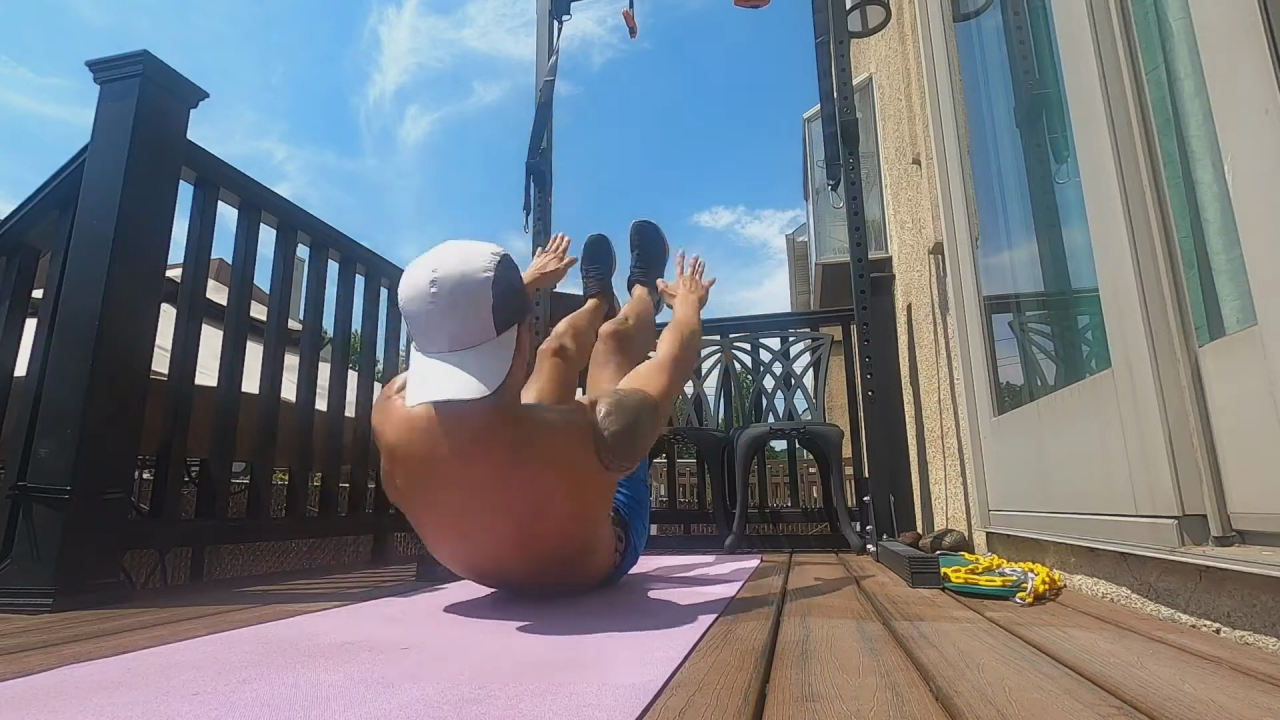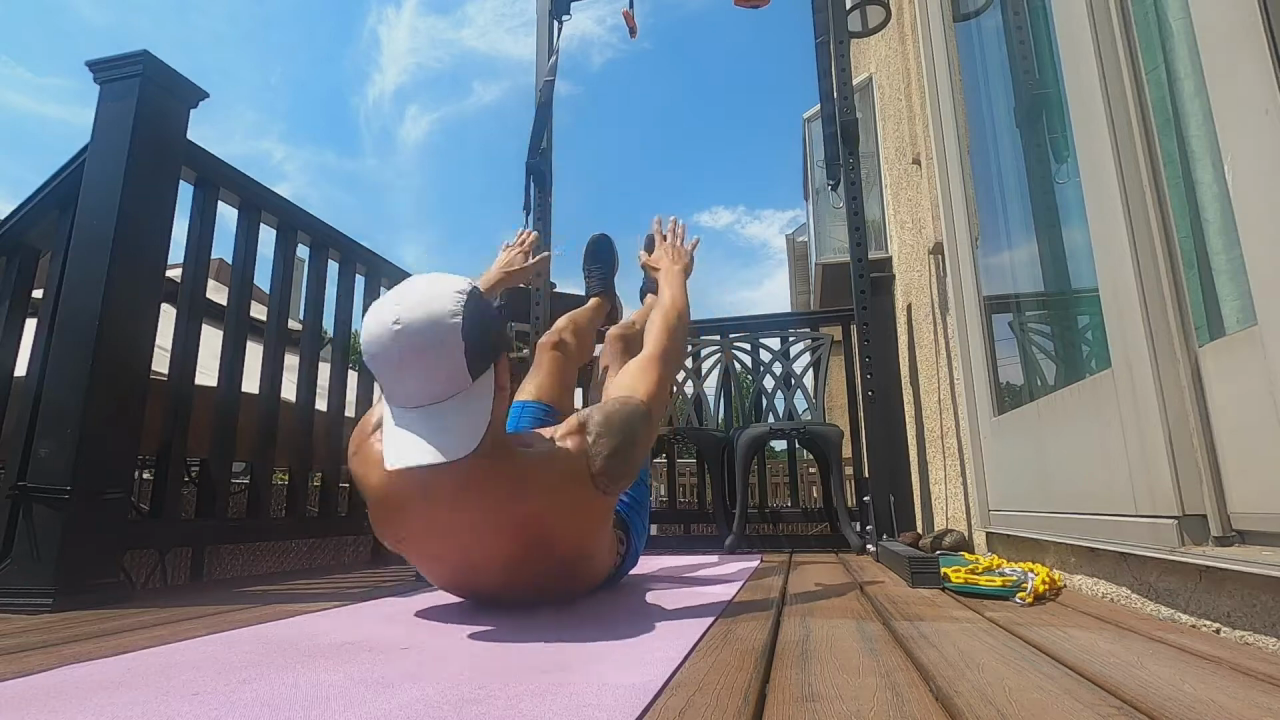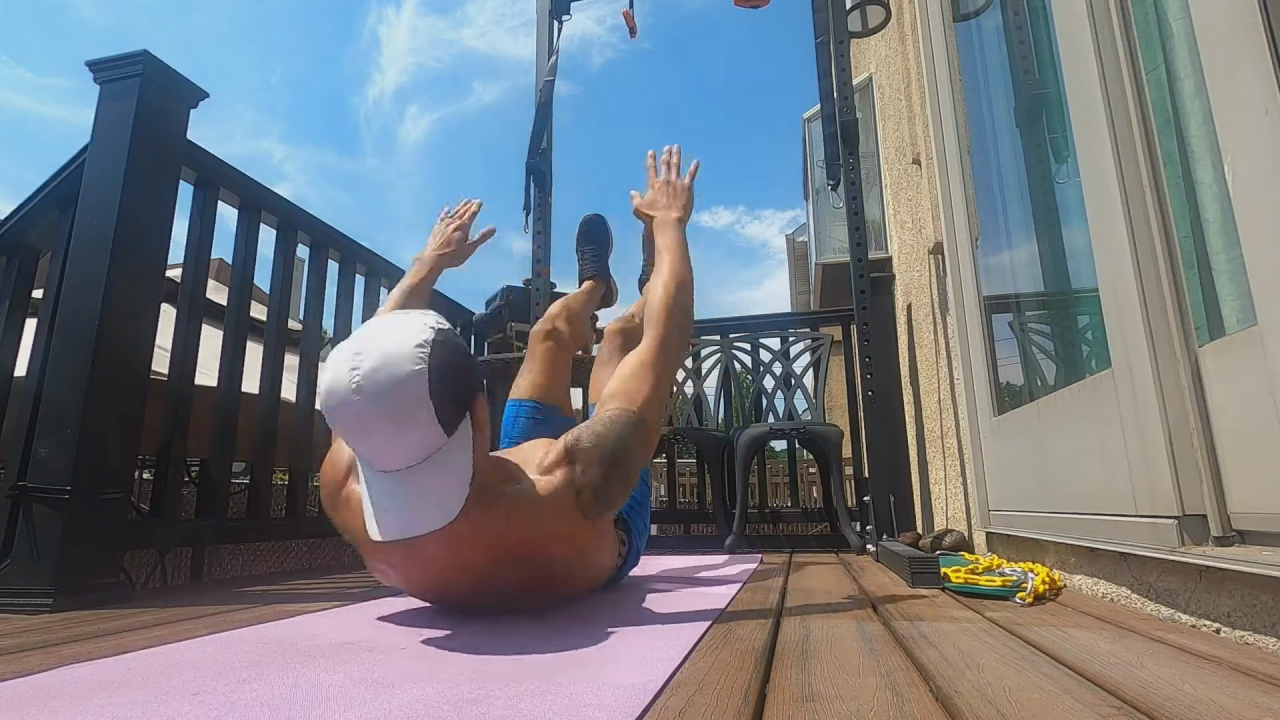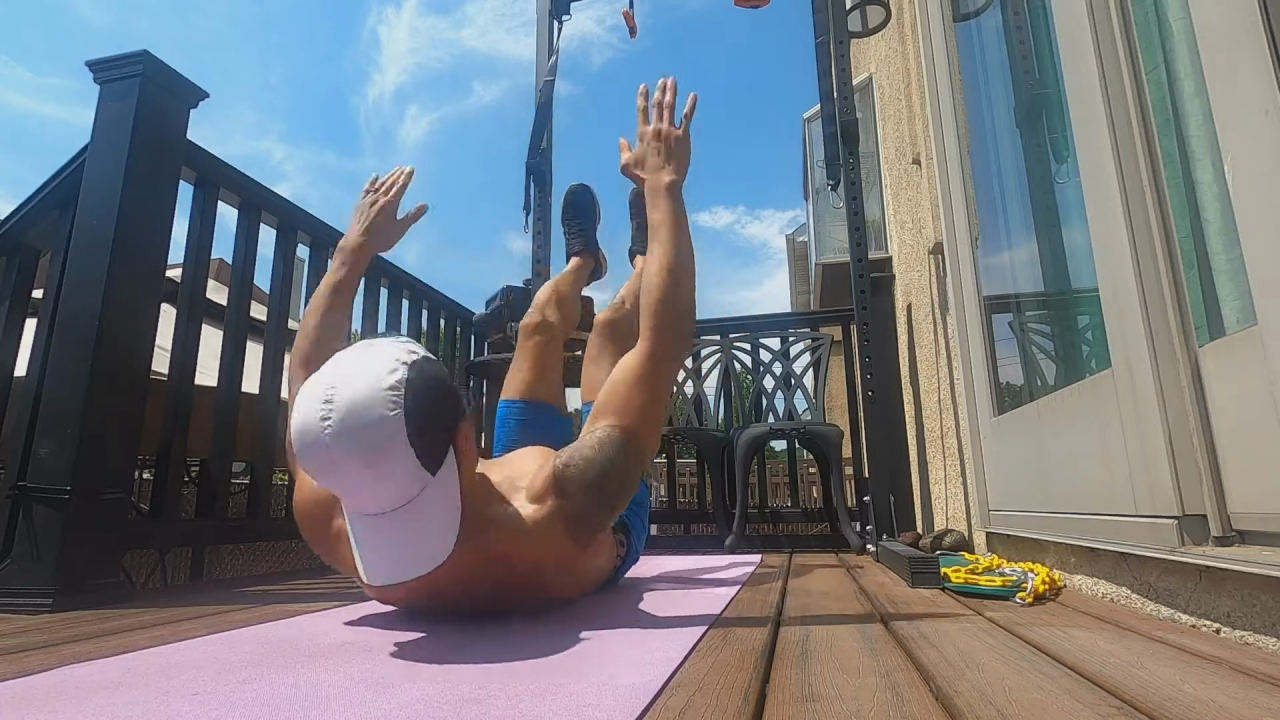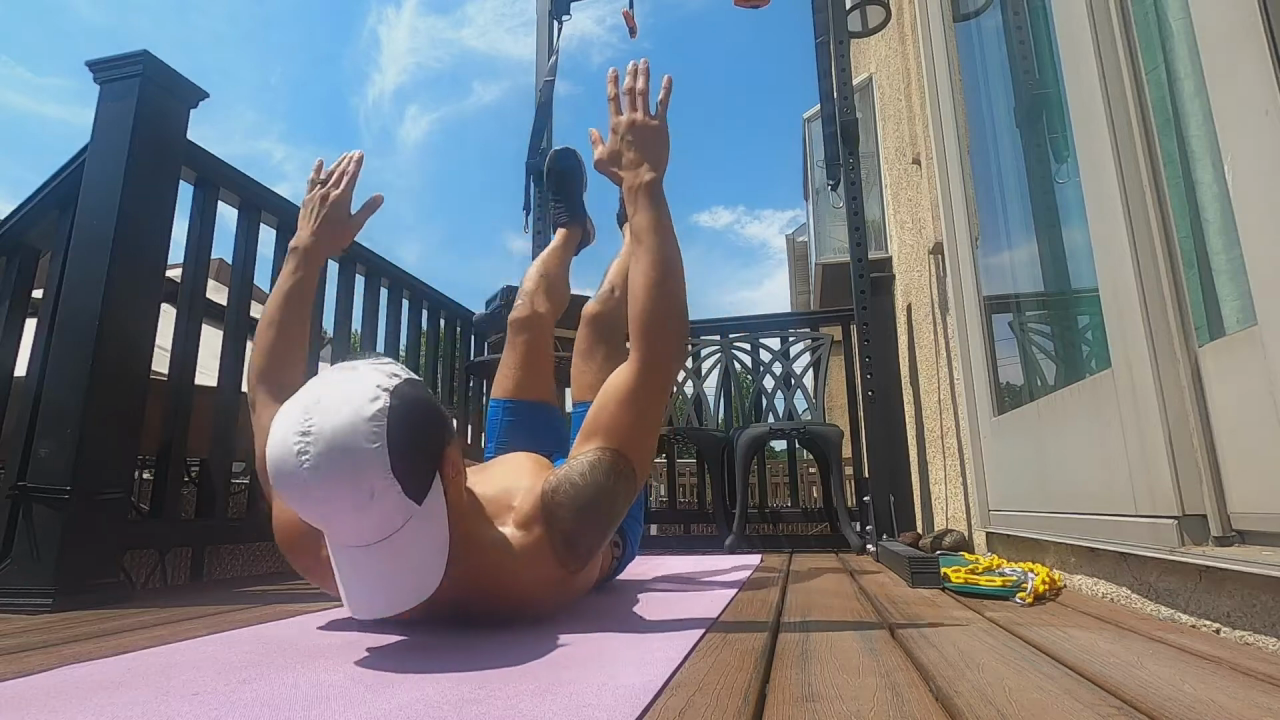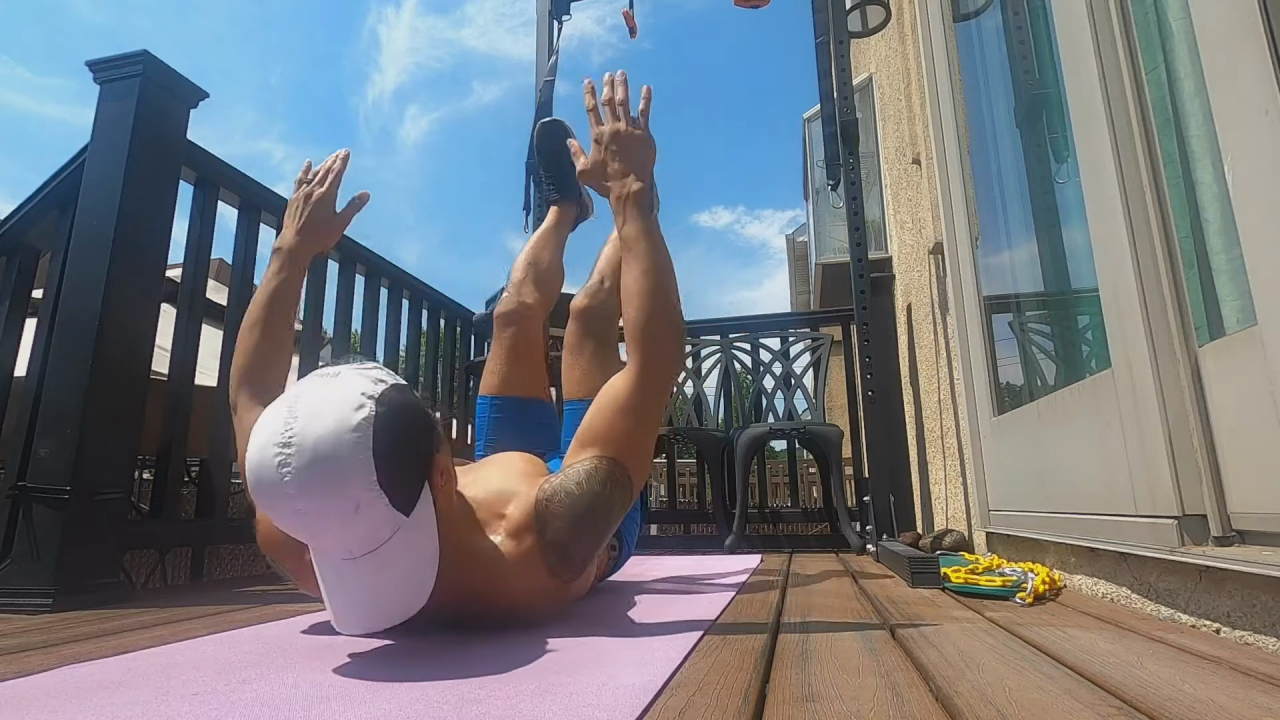
dt=0.1s
person 1, frame 1
left shoulder: (392, 412)
right shoulder: (588, 434)
left elbow: (457, 327)
right elbow: (672, 365)
left wrist: (527, 283)
right wrist: (686, 304)
right hip: (594, 562)
left knee: (559, 348)
right knee: (616, 336)
left ankle: (599, 303)
right ankle: (643, 291)
person 1, frame 2
left shoulder: (372, 457)
right shoulder: (581, 463)
right elbow: (661, 358)
left wrist: (488, 283)
right wrist: (673, 273)
right hip: (595, 563)
left knee: (555, 342)
right knee: (622, 345)
left ankle: (600, 305)
right ankle: (653, 301)
person 1, frame 3
left shoulder: (349, 499)
right shoulder: (569, 495)
left elbow: (379, 356)
right elbow: (666, 345)
left wrist: (426, 264)
right wrist: (670, 222)
right hip: (600, 552)
left knee: (551, 332)
right knee: (623, 335)
left ankle: (594, 286)
right ankle: (652, 275)
person 1, frame 4
left shoulder: (328, 524)
right shoulder: (558, 521)
left elbow: (307, 375)
right elbow: (664, 342)
left wrist: (353, 254)
right wrist: (665, 185)
left knee: (540, 324)
right knee: (615, 323)
left ankle: (583, 263)
right ankle: (644, 255)
person 1, frame 5
left shoulder: (306, 540)
right shoulder: (550, 542)
left elbow: (267, 385)
right elbow: (659, 355)
left wrist: (306, 248)
right wrist: (643, 183)
right hip: (592, 545)
left knee: (528, 318)
right knee: (601, 319)
left ankle: (570, 233)
right ankle: (635, 225)
person 1, frame 6
left shoulder: (295, 542)
right shoulder: (547, 551)
left elbow: (249, 392)
right elbow: (656, 359)
left wrist: (291, 251)
right wrist: (629, 195)
left knee: (515, 313)
right knee: (590, 313)
left ankle: (563, 210)
right ankle: (636, 197)
